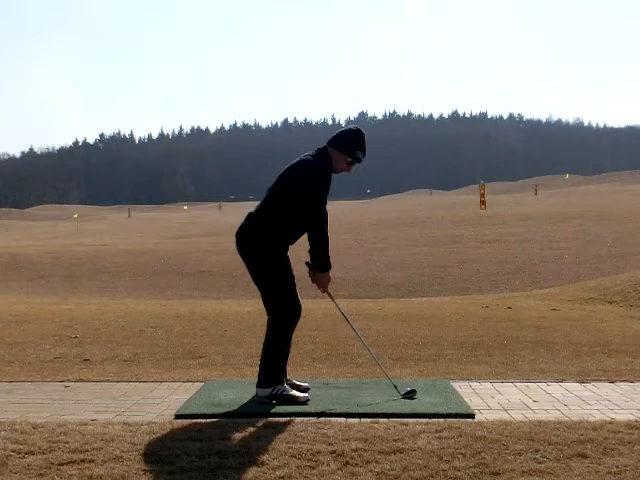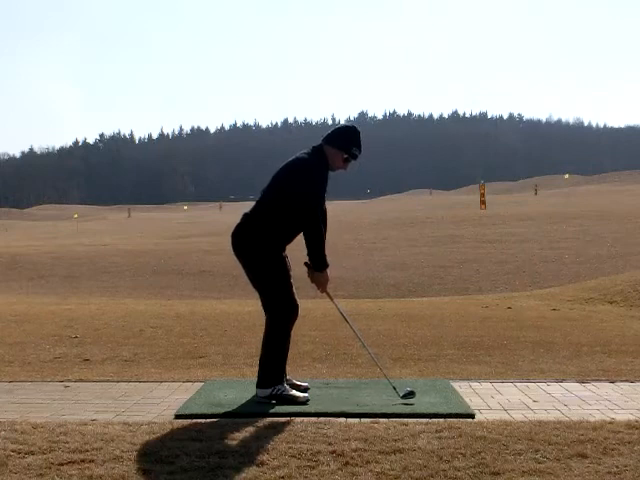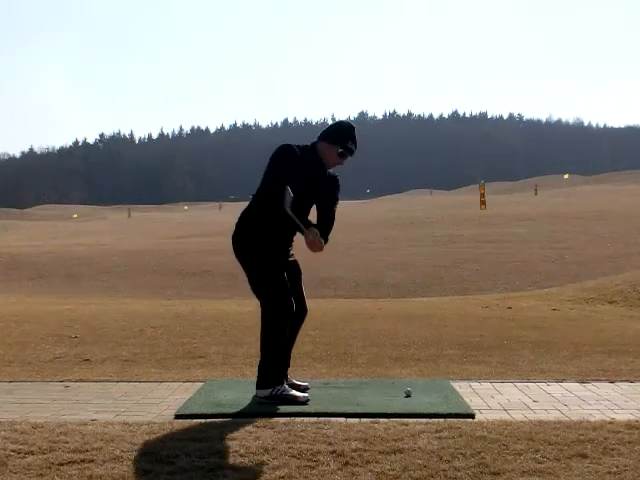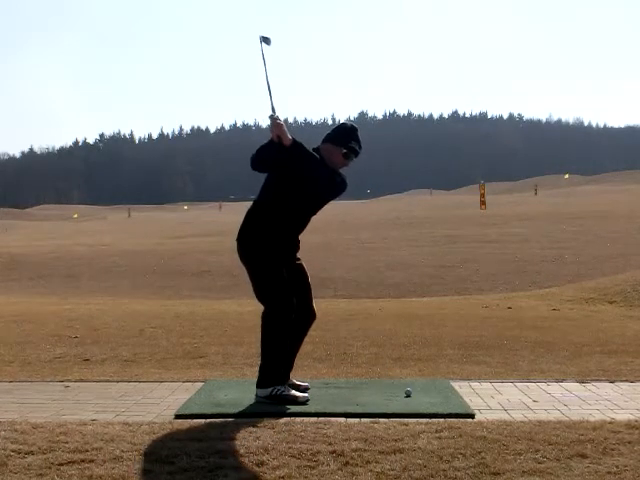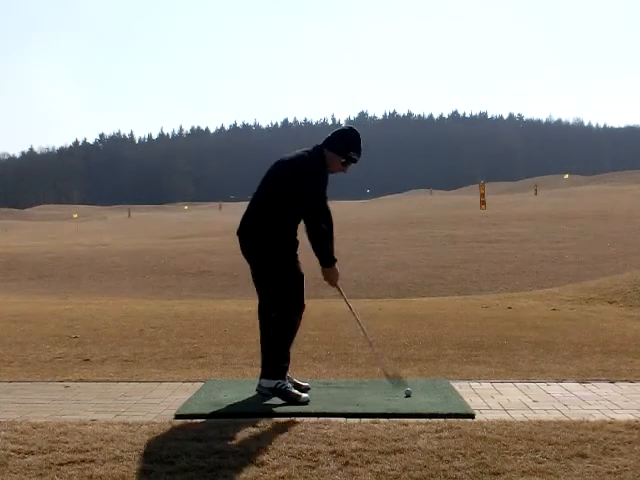
dt=1s
person 1, frame 1
left shoulder: (314, 167)
right shoulder: (314, 170)
left elbow: (315, 220)
right elbow: (315, 222)
left wrist: (317, 263)
right wrist: (322, 266)
left hip: (265, 242)
right hip: (260, 243)
left knee: (285, 310)
right knee: (286, 310)
left ankle: (276, 376)
right ankle: (269, 384)
person 1, frame 2
left shoulder: (313, 168)
right shoulder: (309, 168)
left elbow: (316, 219)
right elbow: (312, 222)
left wrist: (315, 263)
right wrist: (320, 266)
left hip: (264, 242)
right hip: (256, 242)
left knee: (284, 309)
right knee: (284, 309)
left ankle: (277, 376)
right ankle: (269, 384)
person 1, frame 3
left shoulder: (329, 180)
right shoulder: (289, 155)
left elbow: (327, 211)
right elbow: (279, 198)
left wrist: (320, 236)
right wrist: (307, 229)
left hip: (279, 244)
right hip: (253, 240)
left knee: (296, 309)
right knee: (279, 307)
left ankle: (279, 375)
right ankle: (268, 384)
person 1, frame 4
left shoulder: (336, 182)
right shoulder: (287, 154)
left elbow: (316, 171)
right elbow: (257, 162)
left wrist: (290, 142)
right wrist: (276, 141)
left hip: (286, 247)
right hip: (257, 242)
left knee: (304, 312)
right knee: (280, 307)
left ankle: (280, 375)
right ankle: (268, 385)
person 1, frame 5
left shoulder: (313, 169)
right shoulder: (307, 168)
left elbow: (321, 217)
right elbow: (314, 218)
left wrist: (328, 259)
right wrist: (327, 263)
left hip: (257, 236)
right hip: (268, 238)
left knee: (272, 305)
right knee: (291, 304)
left ankle: (275, 373)
right ankle: (272, 377)
